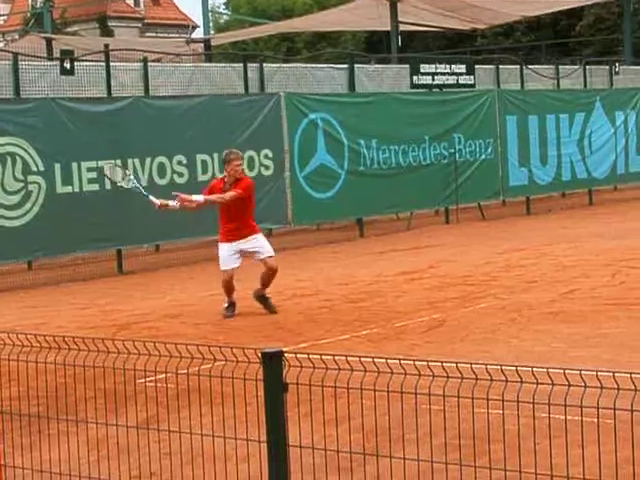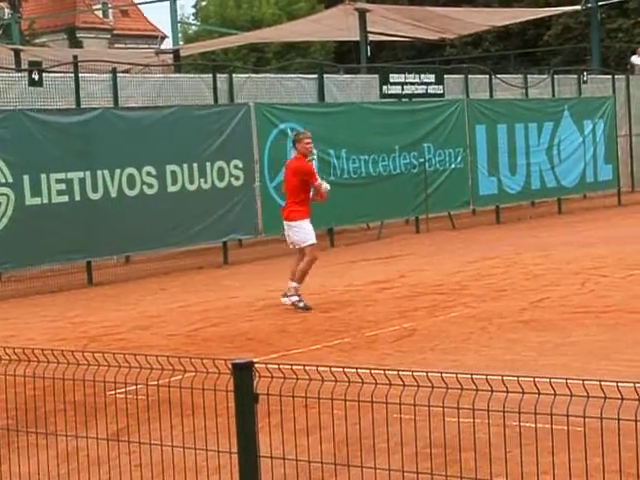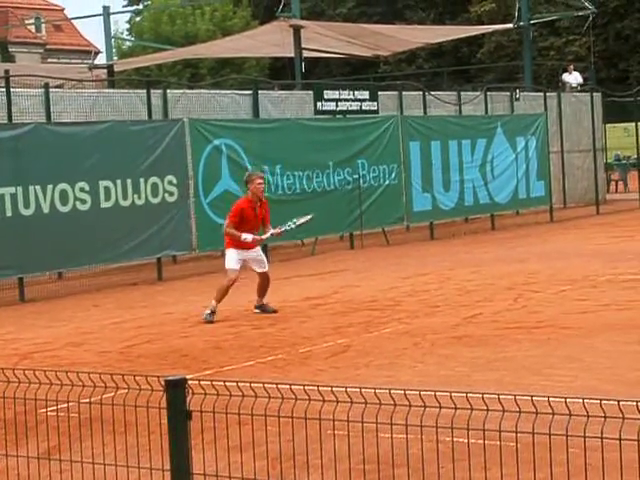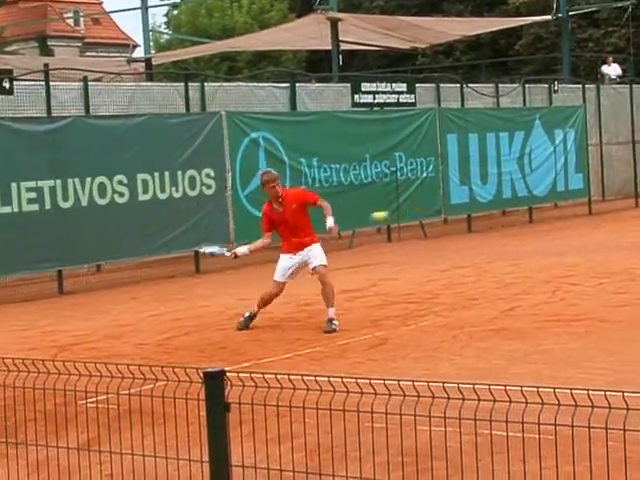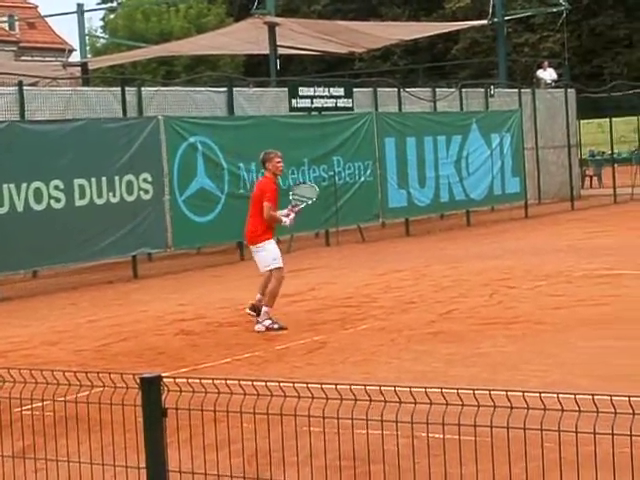
dt=1s
person 1, frame 1
left shoulder: (247, 183)
right shoulder: (216, 184)
left elbow: (224, 199)
right elbow: (195, 204)
left wrist: (196, 198)
right wrist: (172, 203)
left hip: (251, 235)
right hip: (227, 239)
left knee: (272, 266)
right knee: (228, 277)
left ankle: (261, 293)
right ankle: (230, 302)
person 1, frame 2
left shoulder: (291, 164)
right shoulder: (305, 166)
right elbow: (321, 194)
left wrist: (312, 194)
right wrist: (324, 187)
left hip: (290, 215)
right hip: (298, 216)
left knee: (303, 254)
right knee: (311, 254)
left ankle: (293, 292)
right ankle: (292, 293)
person 1, frame 3
left shoulder: (264, 203)
right shoulder: (239, 206)
left elbow: (266, 226)
right elbow: (228, 230)
left wrist: (272, 231)
right wrist: (247, 237)
left hip: (252, 247)
right hip: (235, 247)
left knee: (265, 276)
right knee: (232, 278)
left ankle: (260, 304)
right ankle: (212, 309)
person 1, frame 4
left shoulder: (297, 194)
right shoulder: (268, 210)
left elbow: (325, 205)
right elbow: (267, 240)
left wrist: (329, 221)
right wrist: (245, 250)
left hip: (310, 245)
right hip: (290, 251)
left knee: (323, 276)
right knee: (274, 291)
left ankle: (332, 318)
right ankle: (252, 313)
person 1, frame 5
left shoulder: (266, 184)
right shoulder: (269, 185)
right elbow: (267, 214)
left wrist: (284, 212)
right wrist: (286, 220)
left hip: (258, 236)
right hip: (261, 237)
left knee: (273, 271)
right knee: (278, 275)
left ankle: (257, 305)
right ankle: (264, 319)
